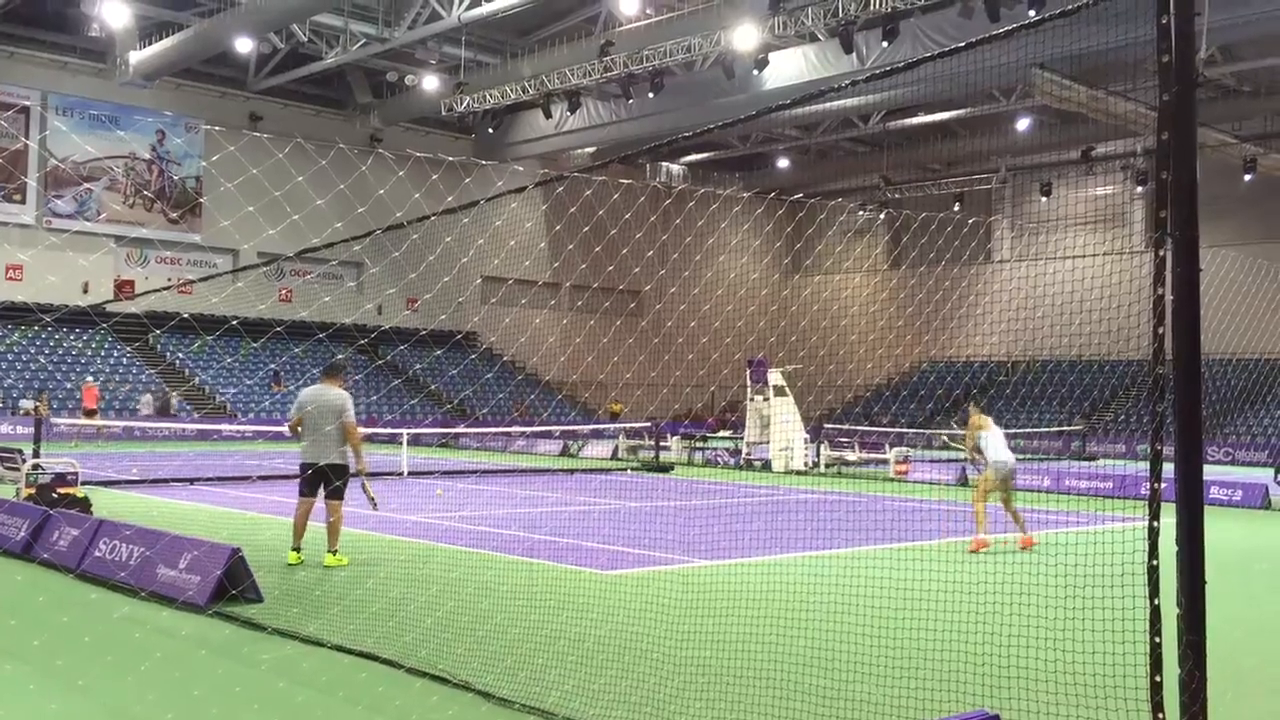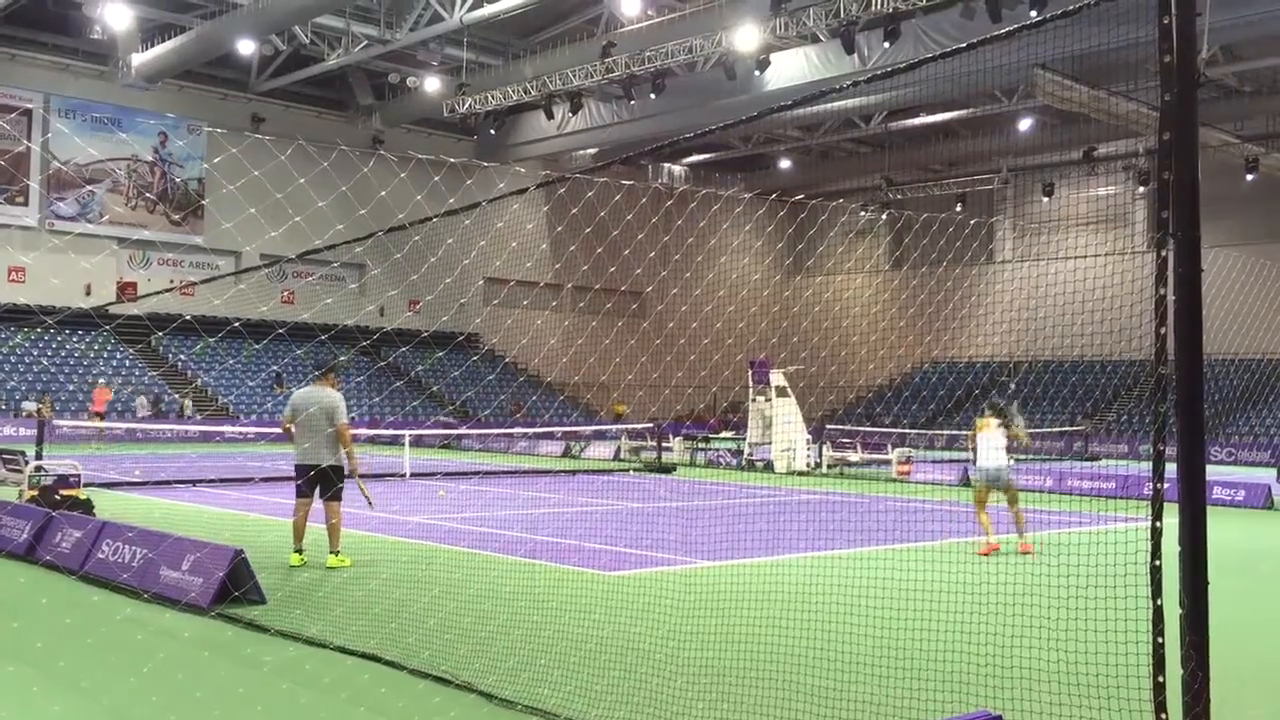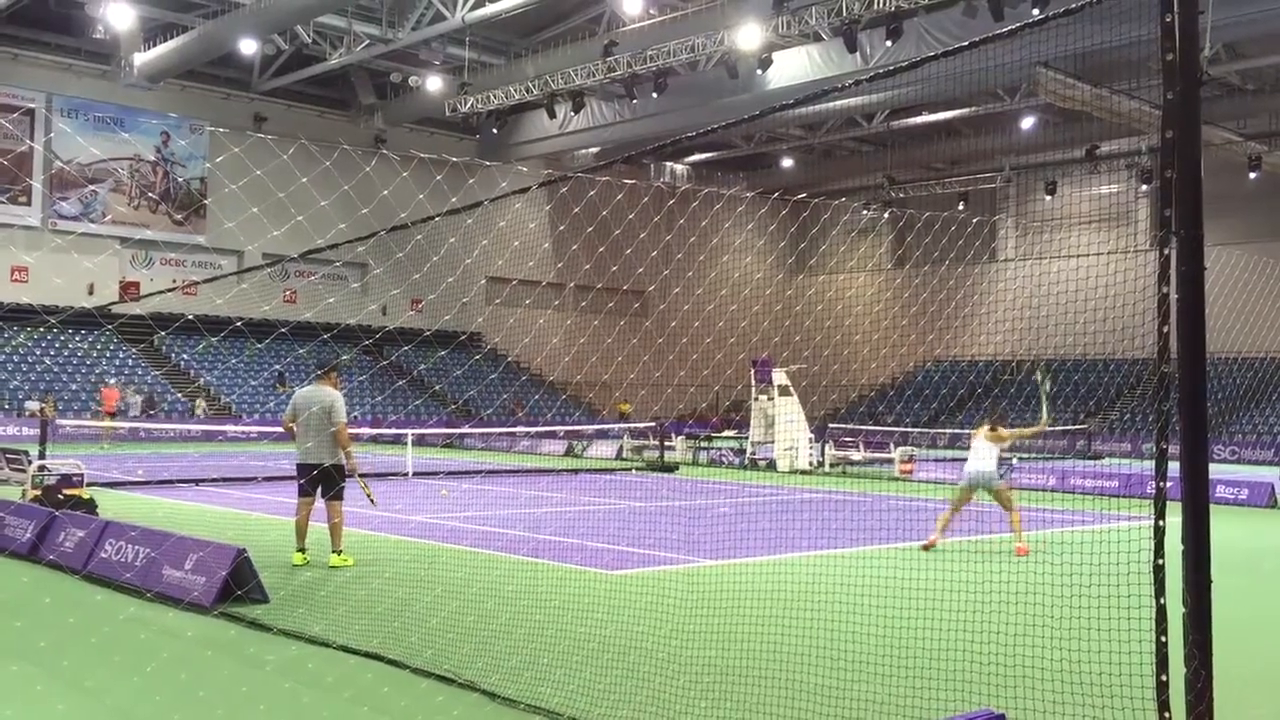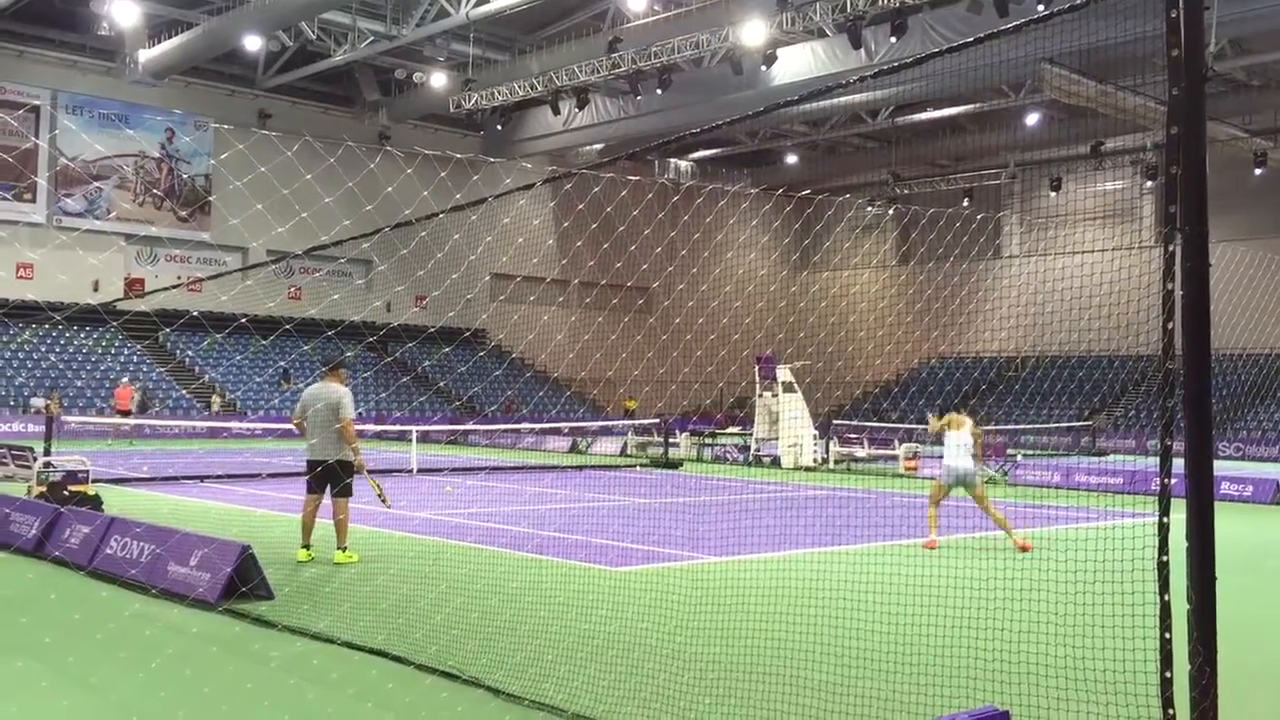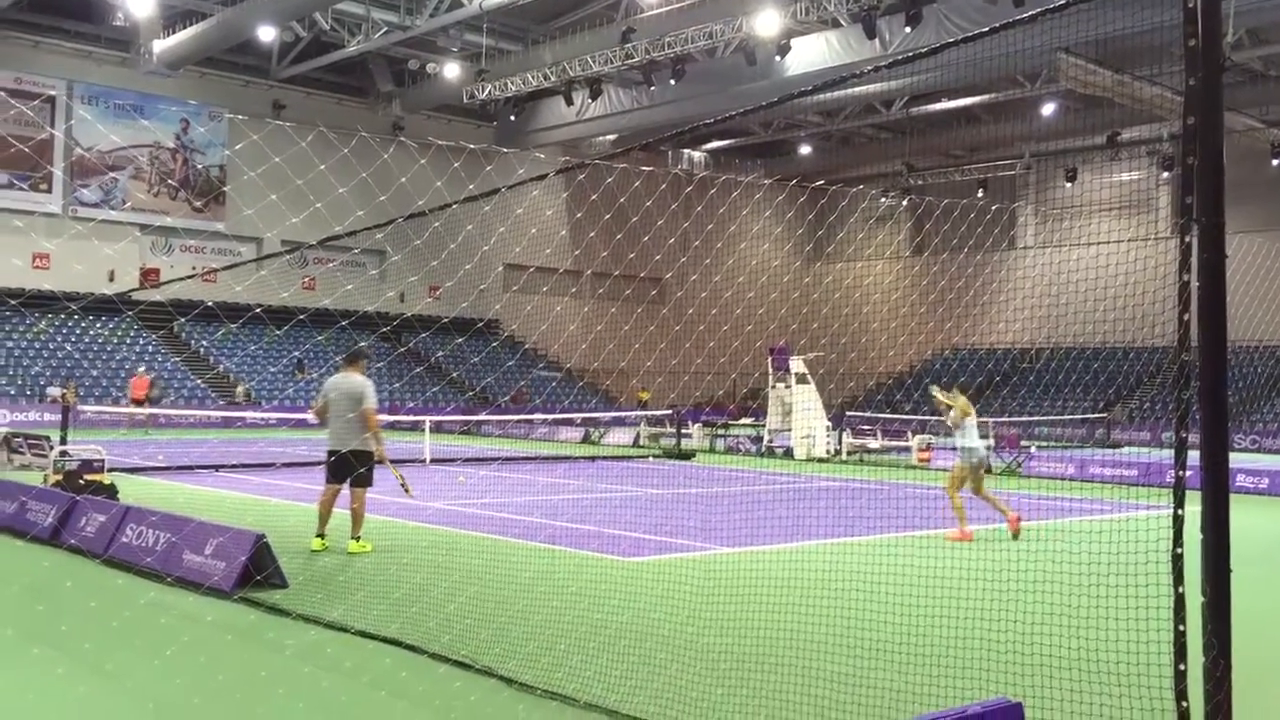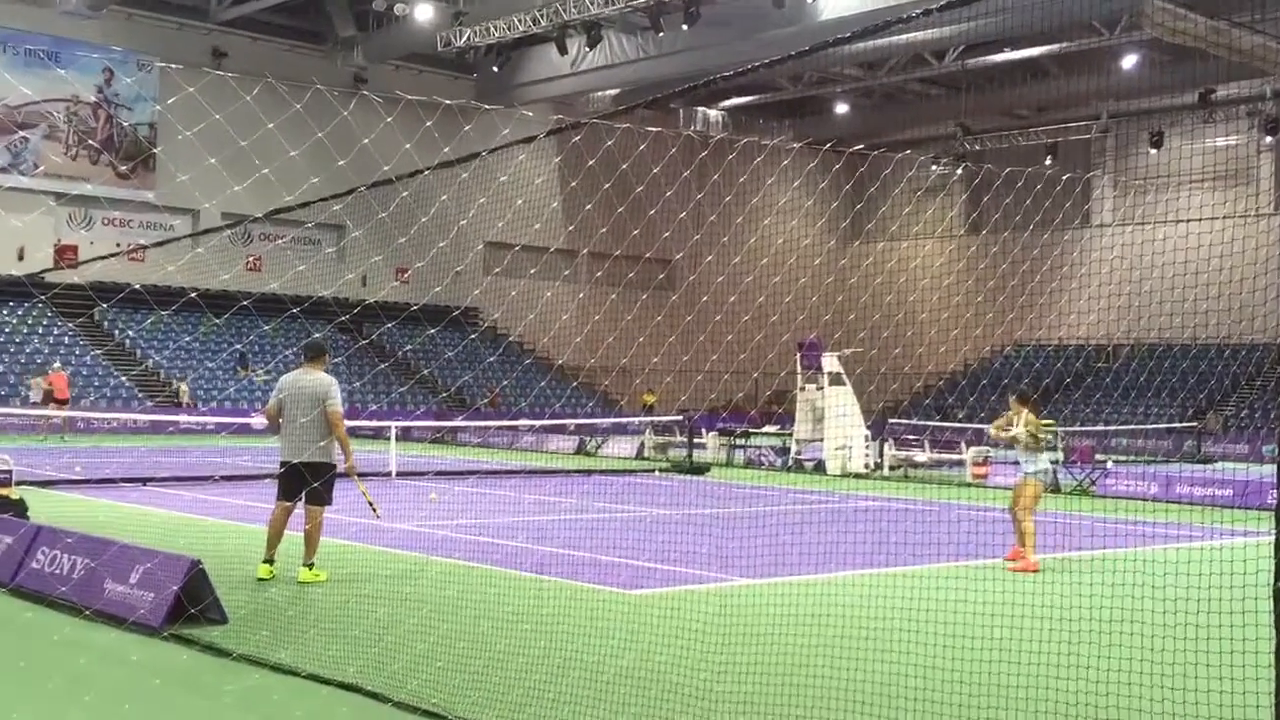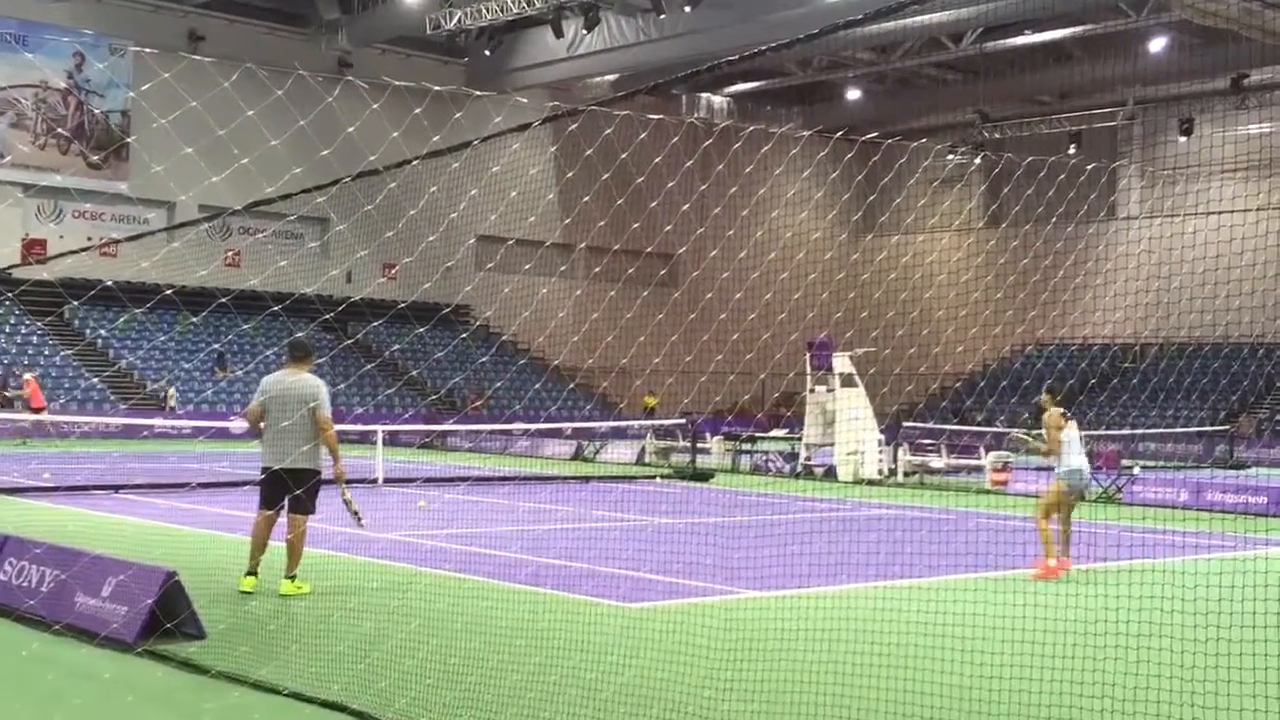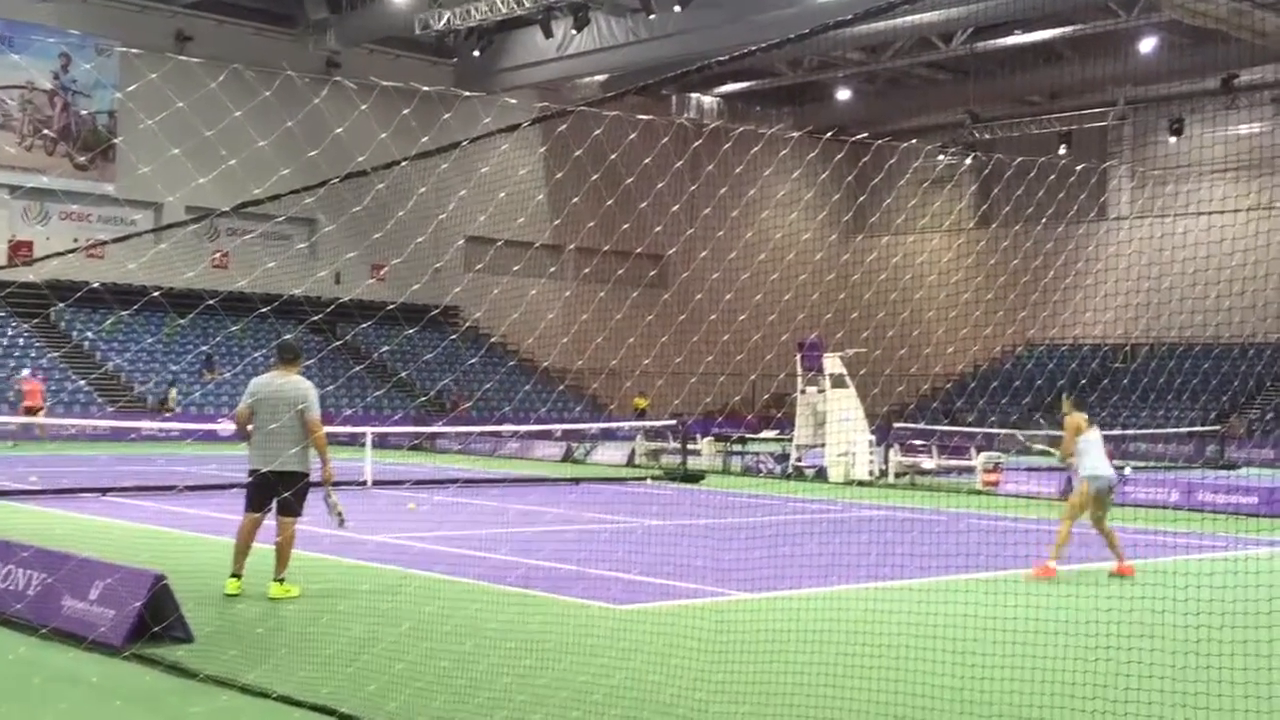
dt=0.3s
person 1, frame 1
left shoulder: (305, 394)
right shoulder: (342, 396)
left elbow: (292, 424)
right elbow: (350, 430)
right wrist: (359, 459)
left hip: (309, 458)
right hip: (336, 459)
left knee: (304, 504)
right knee: (334, 506)
left ankle: (295, 551)
person 1, frame 2
left shoulder: (297, 395)
right shoulder: (335, 397)
left elbow: (285, 425)
right elbow: (343, 431)
right wrist: (351, 459)
left hip: (304, 460)
right hip: (331, 461)
left knee: (302, 505)
right knee: (332, 506)
right ankle: (334, 554)
person 1, frame 3
left shoulder: (299, 394)
right shoulder: (334, 396)
left elbow: (286, 424)
right elbow: (340, 430)
right wrist: (350, 458)
left hip: (305, 459)
right hip: (331, 460)
left knee: (304, 504)
right knee: (334, 506)
right ankle: (336, 553)
person 1, frame 4
left shoulder: (308, 392)
right shoulder: (342, 392)
left elbow: (296, 420)
right elbow: (347, 426)
right wrist: (357, 454)
left hip: (314, 455)
right hip: (339, 456)
left knee: (311, 500)
right knee: (340, 502)
right ankle: (341, 550)
person 1, frame 5
left shoulder: (330, 382)
right shoulder: (364, 383)
left elbow: (318, 411)
right elbow: (370, 416)
right wrist: (379, 445)
left hip: (335, 445)
right hip: (360, 447)
left knee: (330, 489)
right knee: (358, 493)
person 1, frame 6
left shoulder: (285, 380)
right shoulder: (328, 382)
left elbow: (270, 414)
right elbow: (336, 421)
right wrist: (348, 456)
left hip: (289, 455)
right hip: (320, 457)
left knee: (282, 507)
right knee: (314, 511)
left ankle: (267, 563)
right ankle: (307, 568)
person 1, frame 7
left shoulder: (268, 381)
right shoulder: (316, 385)
left elbow: (251, 416)
right elbow: (325, 426)
right wrist: (337, 462)
left hip: (272, 460)
right hip: (305, 463)
left knee: (265, 516)
right knee: (297, 521)
left ankle: (250, 575)
right ankle: (289, 580)
person 1, frame 8
left shoulder: (257, 383)
right shoulder: (305, 387)
left elbow: (240, 419)
right elbow: (315, 429)
right wrist: (326, 464)
left hip: (260, 463)
right hip: (294, 466)
left knee: (251, 518)
right knee: (286, 523)
left ankle: (234, 578)
right ankle: (278, 583)
person 2, frame 1
left shoulder: (975, 420)
right shoulder: (991, 422)
left elbow: (969, 445)
left wrist: (970, 453)
left hip: (999, 463)
right hip: (1010, 463)
left knee: (979, 500)
right knee: (1009, 505)
left ankle: (980, 538)
right ankle: (1026, 537)
person 2, frame 2
left shoulder: (979, 422)
right shoulder: (1006, 426)
left elbow: (972, 442)
right elbow: (1023, 439)
right wrist: (1019, 427)
left hip: (983, 469)
right hip: (1002, 469)
left knee: (980, 509)
right knee: (1014, 507)
left ankle: (991, 541)
right ankle: (1023, 543)
person 2, frame 3
left shoulder: (977, 432)
right shoulder: (998, 431)
right elbow: (1019, 434)
right wrist: (1040, 427)
left hip: (970, 474)
right hip: (990, 474)
left knee: (952, 509)
right knee: (1012, 509)
left ankle: (934, 537)
right ankle: (1020, 545)
person 2, frame 4
left shoulder: (952, 417)
right shoulder: (975, 430)
left elbow: (933, 430)
right elbow: (978, 457)
left wrist: (932, 421)
left hip: (950, 469)
right hip: (968, 470)
left knee: (933, 503)
right knee: (988, 508)
left ankle: (933, 538)
right ankle: (1016, 539)
person 2, frame 5
left shoulder: (961, 402)
right shoulder: (961, 401)
left elbow: (954, 425)
right elbow: (940, 398)
left wrist: (945, 411)
right wrist: (938, 394)
left hip: (970, 452)
right hip: (978, 452)
left knee: (952, 489)
right knee: (979, 491)
left ankle: (964, 530)
right ankle: (1010, 516)
person 2, frame 6
left shoulder: (1030, 418)
right shoulder: (1013, 416)
left elbow: (1042, 448)
right elbow: (993, 428)
left wrist: (1023, 441)
right wrist: (1000, 434)
left hip: (1038, 471)
right hip: (1027, 471)
left knee: (1023, 512)
right knee: (1015, 509)
left ankle: (1030, 560)
right ankle: (1021, 549)
person 2, frame 7
left shoulder: (1049, 416)
right shoulder: (1066, 416)
left elbow: (1054, 449)
left wrist: (1040, 447)
right wrist: (1046, 448)
left hip: (1068, 473)
right hip: (1082, 472)
left knee: (1042, 516)
right knee: (1064, 516)
left ankle: (1050, 564)
right ankle: (1064, 558)
person 2, frame 8
left shoulder: (1071, 419)
right shoulder: (1088, 422)
left elbow: (1066, 453)
left wrist: (1062, 457)
right wrist: (1075, 461)
left hip: (1092, 477)
right hip: (1108, 477)
left knee: (1067, 520)
right knee: (1099, 523)
left ankle: (1050, 565)
right ankle: (1123, 565)
